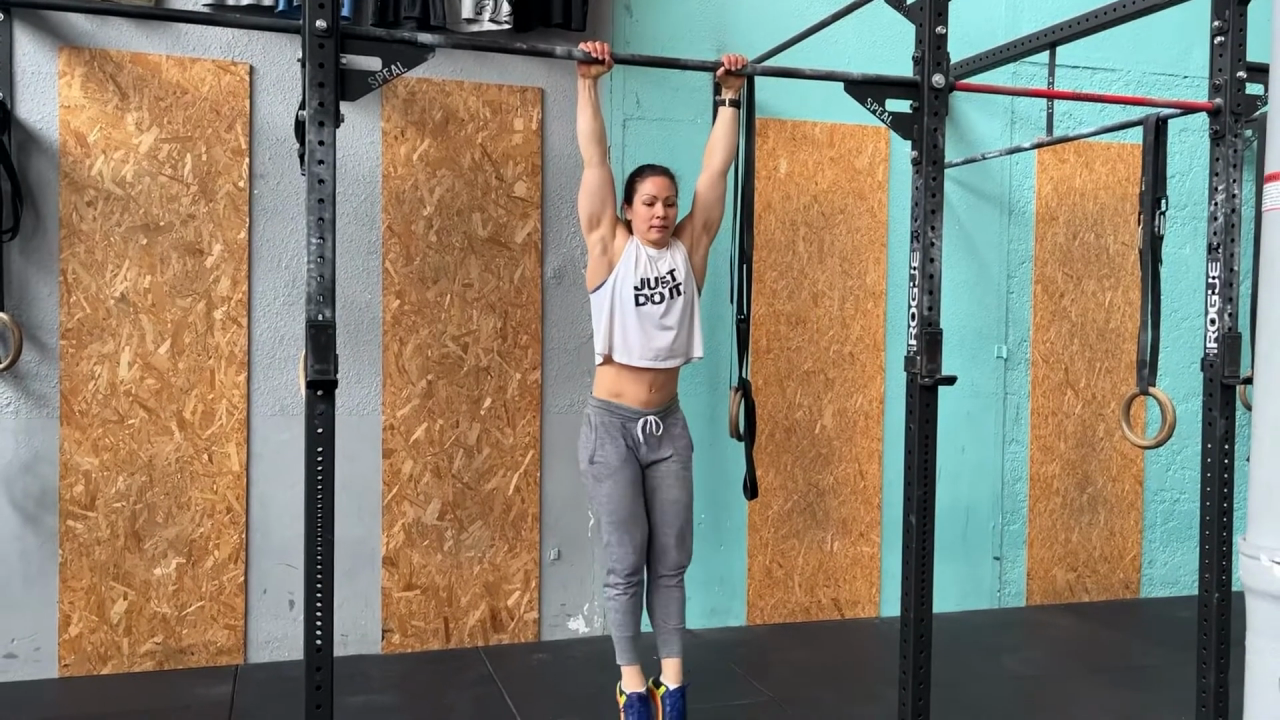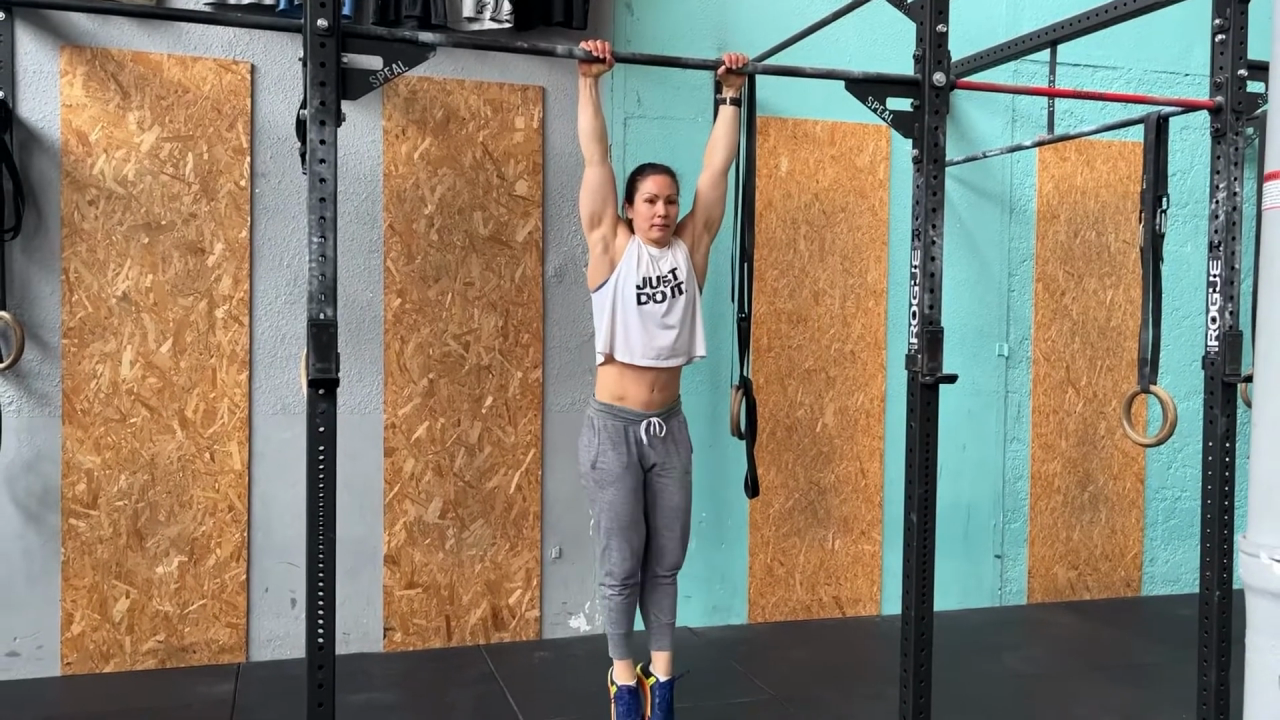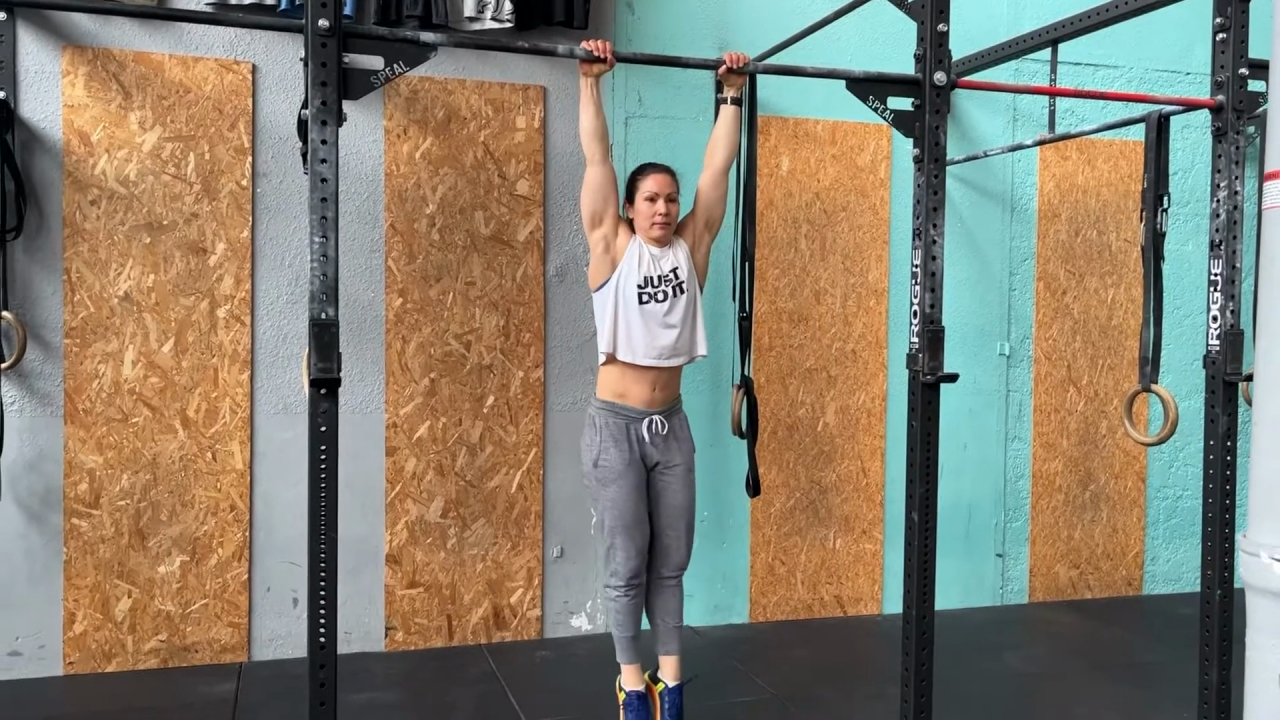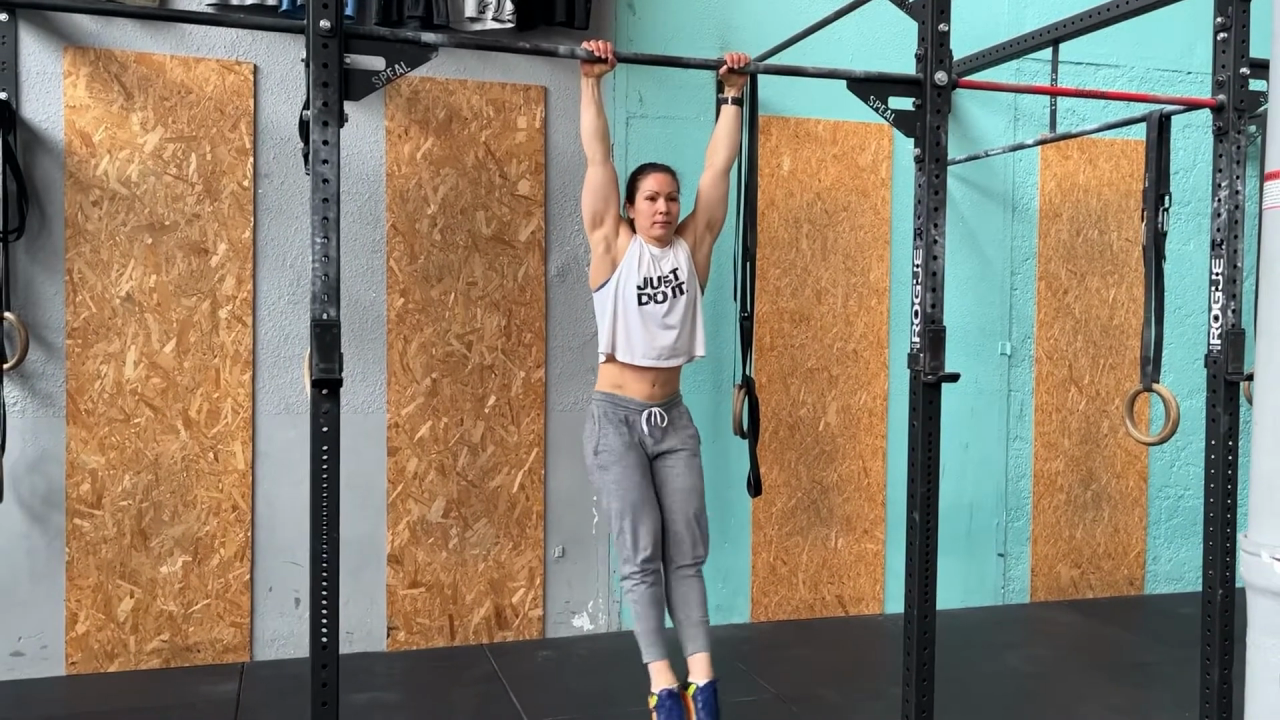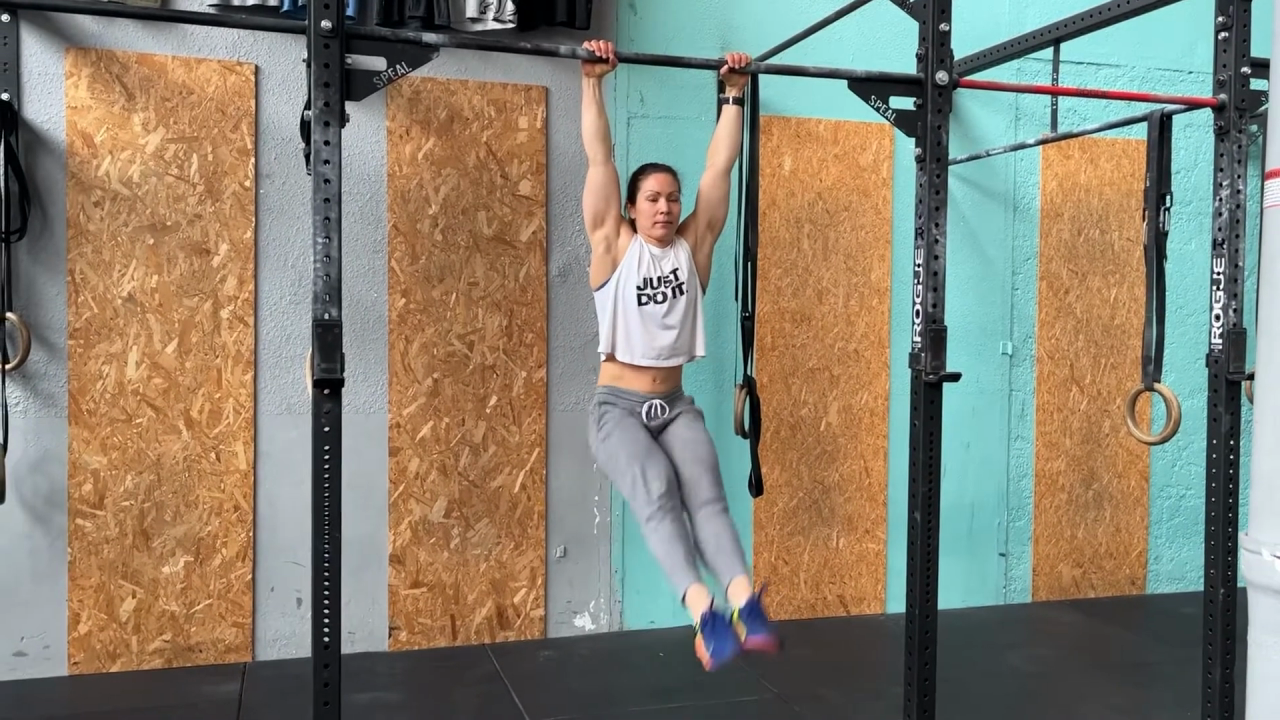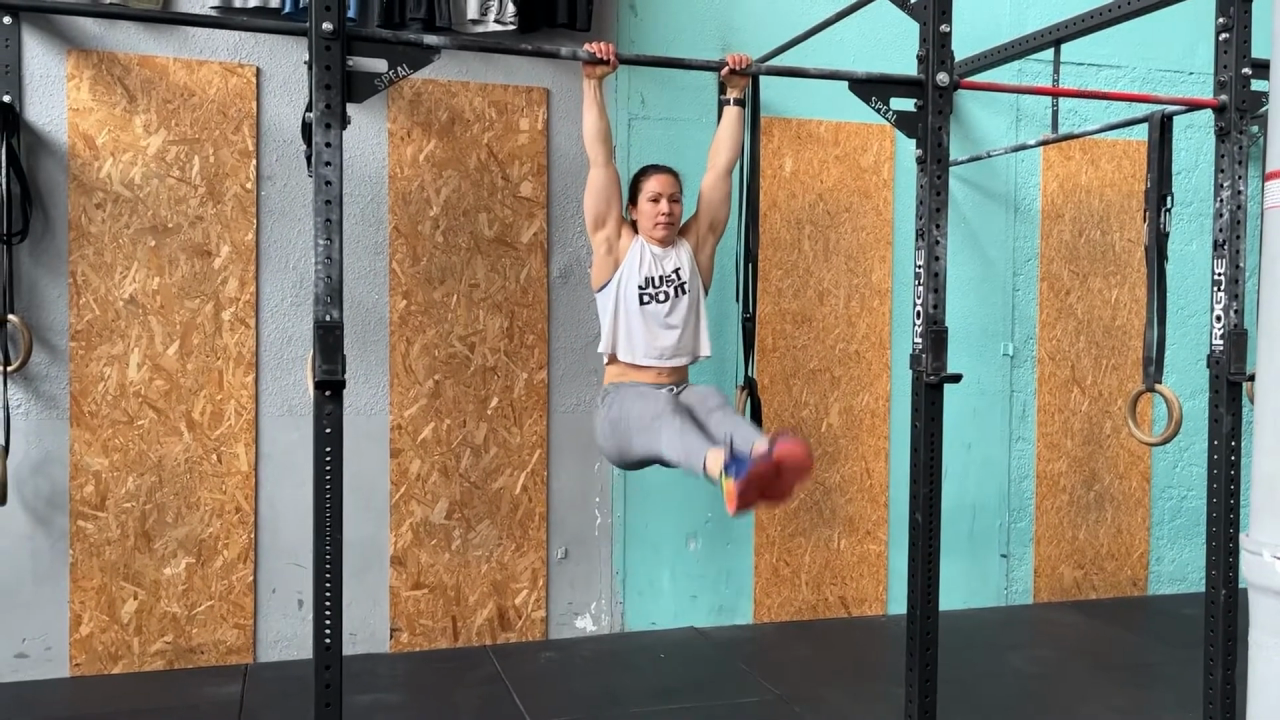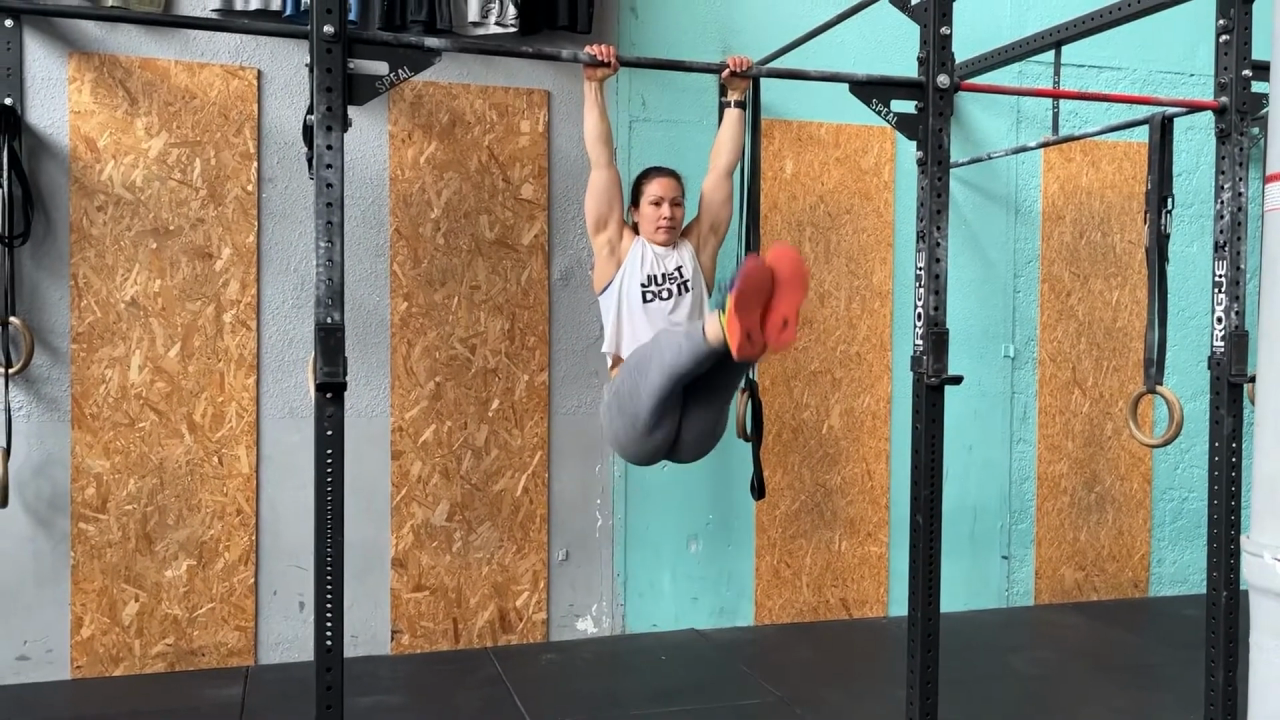
dt=0.2s
person 1, frame 1
left shoulder: (689, 250)
right shoulder: (609, 249)
left elbow: (716, 170)
right elbow: (594, 161)
left wrist: (730, 96)
right wrist: (587, 82)
left hip: (668, 425)
right hip: (611, 424)
left knee: (671, 561)
right knee: (624, 563)
person 1, frame 2
left shoulder: (690, 249)
right shoulder: (611, 249)
left elbow: (716, 169)
right elbow: (596, 160)
left wrist: (730, 95)
right wrist: (589, 82)
left hip: (669, 426)
right hip: (614, 426)
left knee: (665, 563)
right knee: (621, 565)
person 1, frame 3
left shoulder: (692, 247)
right shoulder: (611, 248)
left elbow: (717, 167)
right elbow: (596, 158)
left wrist: (732, 93)
right wrist: (590, 81)
left hip: (671, 424)
right hip: (616, 425)
left knee: (671, 564)
right knee: (628, 564)
person 1, frame 4
left shoulder: (692, 246)
right shoulder: (611, 247)
left elbow: (719, 167)
right elbow: (597, 158)
left wrist: (733, 95)
right wrist: (591, 81)
left hip: (673, 418)
right hip: (615, 417)
left knee: (687, 551)
right knee: (642, 552)
person 1, frame 5
left shoulder: (691, 247)
right shoulder: (613, 244)
left elbow: (719, 170)
right elbow: (600, 160)
left wrist: (734, 97)
right wrist: (592, 84)
left hip: (676, 406)
right hip: (617, 409)
left knee: (706, 491)
right knee: (657, 494)
left ankle: (745, 603)
right ankle: (707, 612)
person 1, frame 6
left shoulder: (693, 250)
right shoulder: (615, 251)
left elbow: (720, 169)
right elbow: (600, 162)
left wrist: (734, 95)
right wrist: (594, 84)
left hip: (682, 399)
right hip: (626, 412)
left knee: (715, 409)
right knee: (659, 412)
left ankle: (759, 454)
right ankle: (732, 470)
person 1, frame 7
left shoulder: (696, 249)
right shoulder: (616, 250)
left elbow: (722, 169)
right elbow: (601, 161)
left wrist: (736, 97)
right wrist: (594, 86)
left hip: (695, 424)
right hip: (638, 418)
left knee: (727, 331)
right knee: (667, 344)
left ankle: (752, 328)
right ankle: (732, 328)
